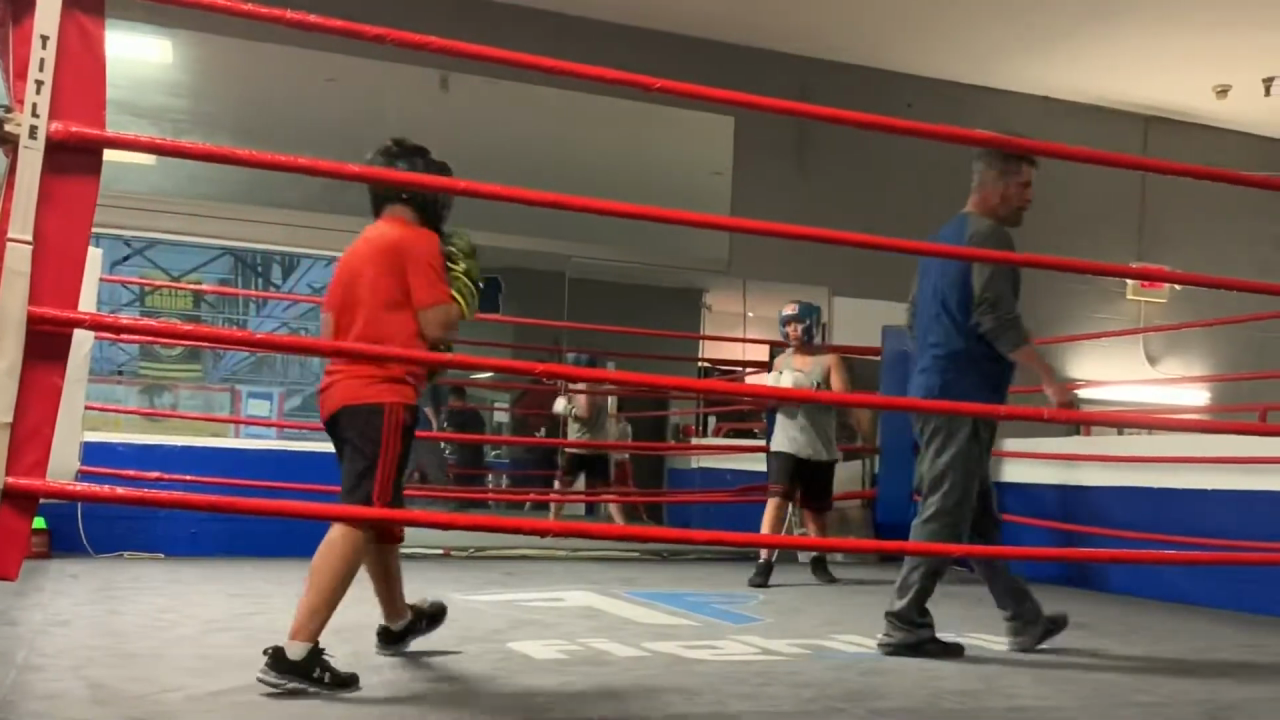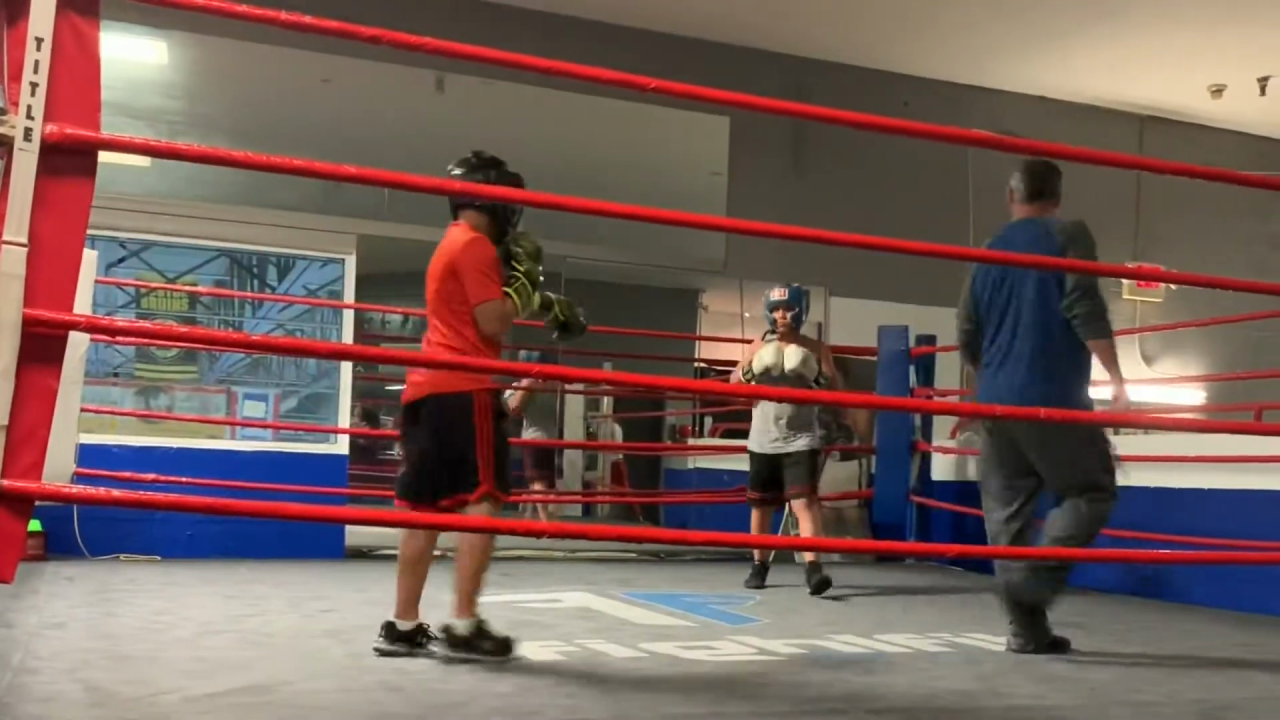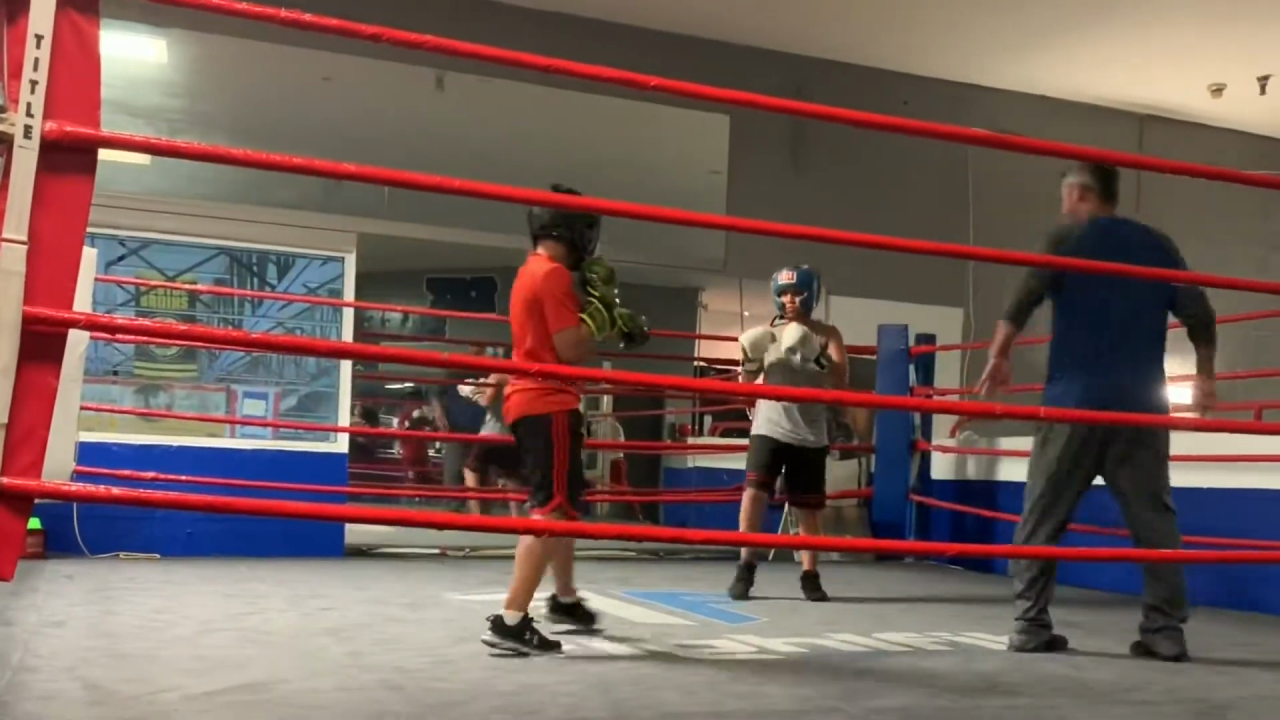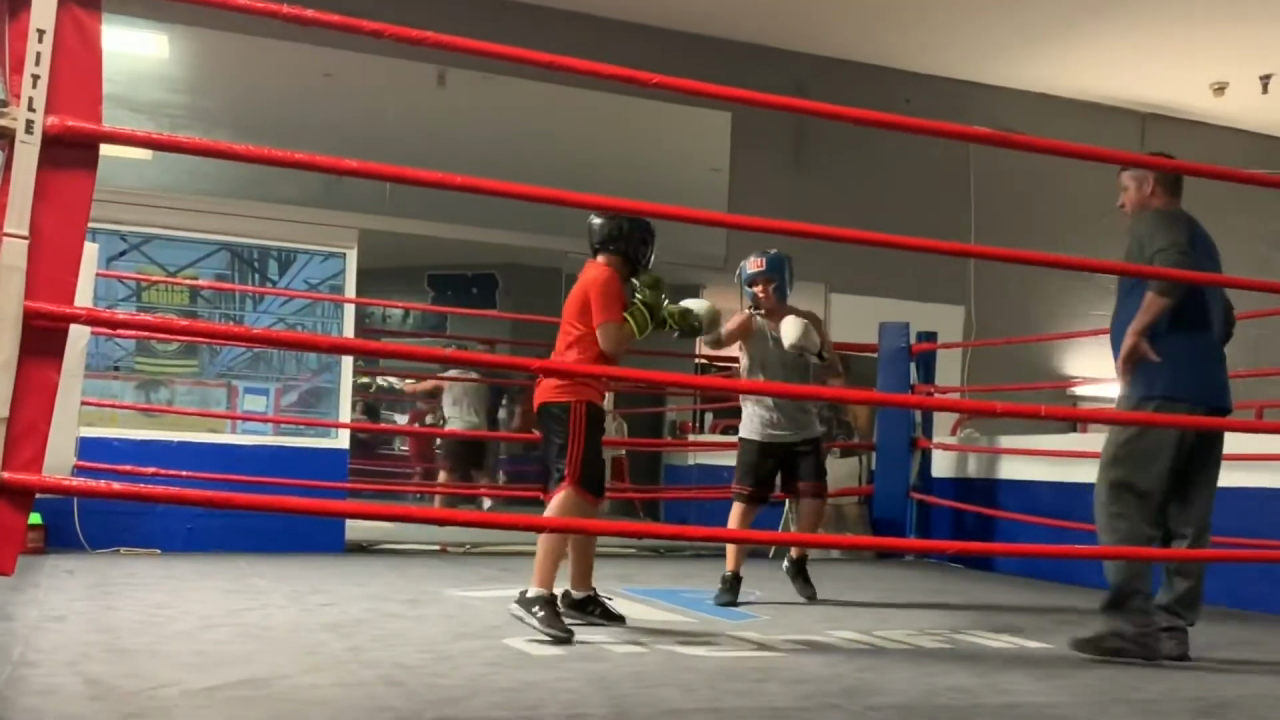
dt=0.4s
person 1, frame 1
left shoulder: (941, 239)
right shoulder: (989, 236)
left elbow: (915, 322)
right elbow: (997, 320)
right wrist: (1050, 380)
left hip: (932, 390)
right hip: (963, 396)
left knee: (979, 511)
right knee: (945, 511)
left ankle: (1024, 619)
right ankle: (904, 626)
person 1, frame 2
left shoulder: (990, 251)
right shoulder: (1069, 234)
left elbow: (967, 332)
right elbow: (1084, 307)
right wrist: (1116, 375)
left hip: (996, 402)
right hip: (1055, 398)
left knee: (1007, 514)
right knee: (1091, 495)
left ankle: (1025, 626)
right ankle: (1031, 578)
person 1, frame 3
left shoulder: (1069, 236)
right shoulder: (1160, 245)
left elbow: (1026, 295)
right elbow: (1200, 316)
left wrist: (997, 357)
right wrist: (1205, 376)
left hip: (1075, 400)
right hip: (1142, 402)
left knee: (1043, 515)
right knee: (1153, 515)
left ankle: (1029, 622)
right ankle: (1165, 631)
person 1, frame 4
left shoulder: (1154, 219)
right shoulder: (1202, 238)
left elbow: (1173, 271)
right elbow: (1223, 320)
left wrist: (1134, 330)
left hip: (1159, 390)
right hip: (1207, 392)
left knee: (1120, 494)
right knee: (1184, 515)
left ankle: (1133, 621)
right ankle: (1169, 627)
person 2, frame 1
left shoulder: (357, 248)
right shoulder: (419, 242)
left elbow: (331, 328)
right elbow: (437, 326)
right wrist: (463, 279)
left hip: (343, 392)
right hip: (381, 395)
left knee: (384, 512)
right knee: (360, 520)
left ankle: (398, 621)
right ankle: (294, 653)
person 2, frame 2
left shoulder: (453, 245)
right shoulder: (475, 246)
left elbow: (489, 307)
right elbow: (495, 322)
left wrist: (552, 307)
right wrist: (525, 274)
left hip: (427, 388)
right hip: (463, 389)
left knee: (428, 505)
right knee: (482, 499)
left ankle: (403, 625)
right ankle: (464, 625)
person 2, frame 3
left shoulder: (532, 272)
right shoulder: (553, 276)
right elbow: (572, 346)
left wrist: (615, 318)
right wrist: (601, 302)
left hip: (531, 401)
right hip: (548, 404)
left knee: (564, 503)
right knee: (551, 510)
left ankle: (564, 598)
right ankle: (510, 622)
person 2, frame 4
left shoulder: (597, 278)
right shoulder: (607, 277)
left elbow: (615, 329)
right elbow: (612, 342)
left wrist: (664, 313)
right wrist: (645, 306)
left hip: (564, 397)
right hip: (571, 397)
left knee: (585, 497)
right knee: (570, 491)
left ankle: (580, 595)
right ankle: (535, 596)
person 3, frame 1
left shoulder: (829, 361)
right shoulder: (780, 361)
left elbow: (843, 397)
left wrist: (813, 391)
left hip: (820, 447)
right hip: (785, 443)
left knee: (817, 509)
right knee: (777, 499)
left ankle: (819, 560)
right ankle: (764, 563)
person 3, frame 2
left shoulder: (816, 349)
right shoulder: (759, 346)
left elbow: (836, 389)
right elbow: (735, 382)
left wrist: (814, 375)
right wrist: (752, 371)
left hip: (802, 439)
right hip: (764, 440)
left knee: (804, 501)
right knee: (760, 506)
left ankle: (813, 567)
right ankle: (760, 565)
person 3, frame 3
left shoulder: (826, 333)
right shoulder: (769, 334)
left elbow: (841, 379)
right elbow: (746, 383)
left wrist: (814, 354)
right wrist: (751, 359)
left hip: (811, 434)
right hip: (769, 428)
left knee: (808, 508)
right knee: (754, 493)
left ankle: (810, 576)
right ankle: (745, 565)
person 3, frame 4
left shoulder: (808, 323)
right shoulder: (748, 322)
left elbow: (834, 376)
right elbow: (719, 340)
left wrist: (818, 354)
right wrist: (707, 332)
left hip: (803, 429)
right hip: (760, 429)
left knee: (813, 501)
right knee: (744, 502)
left ankle: (796, 562)
right ankle: (731, 579)
